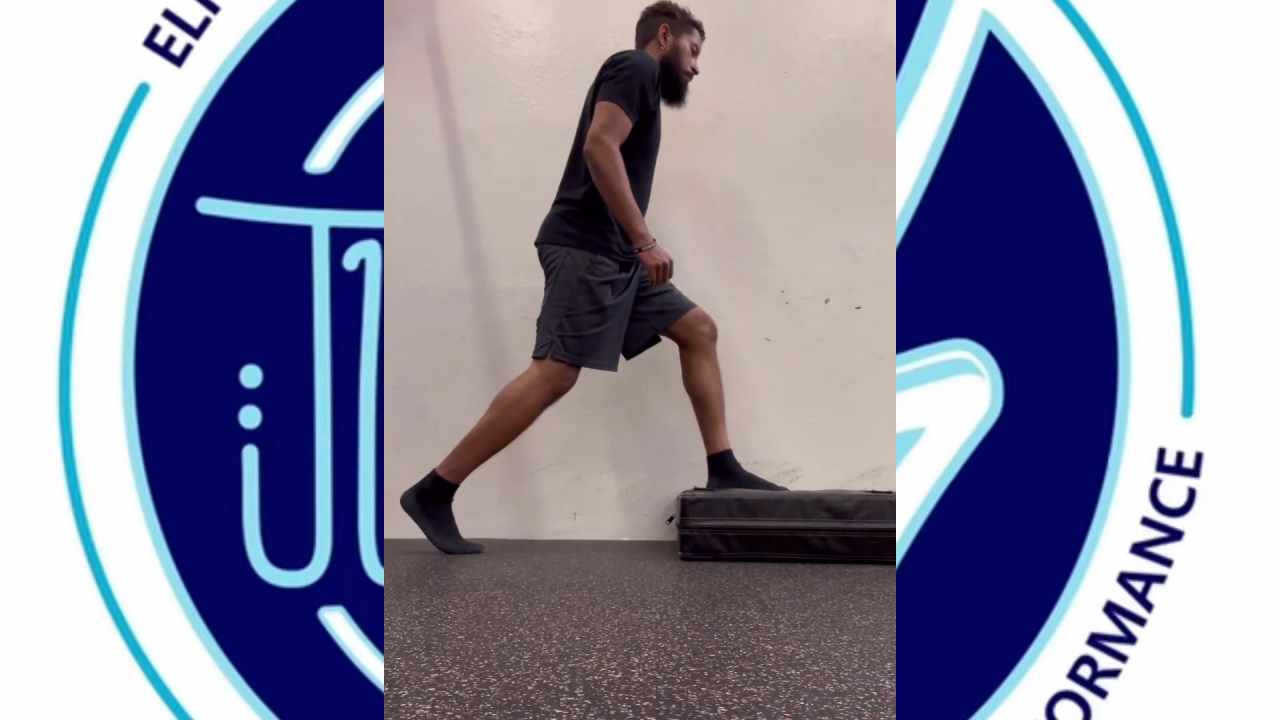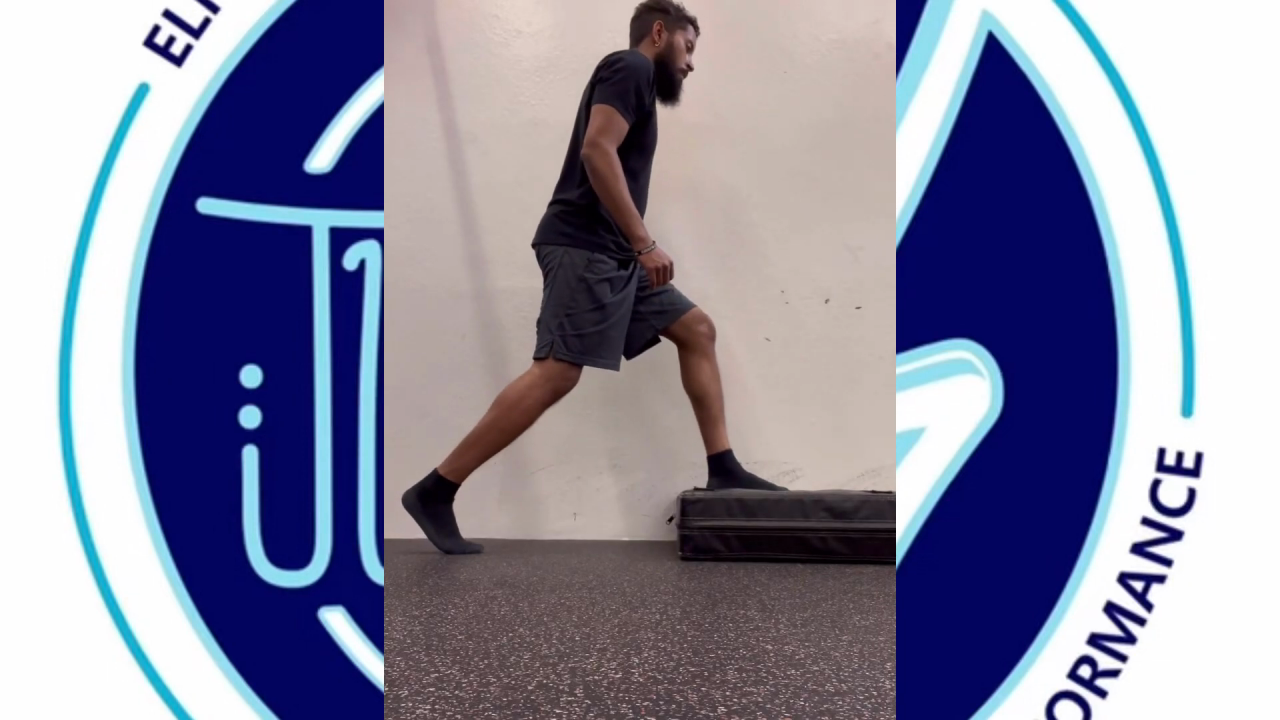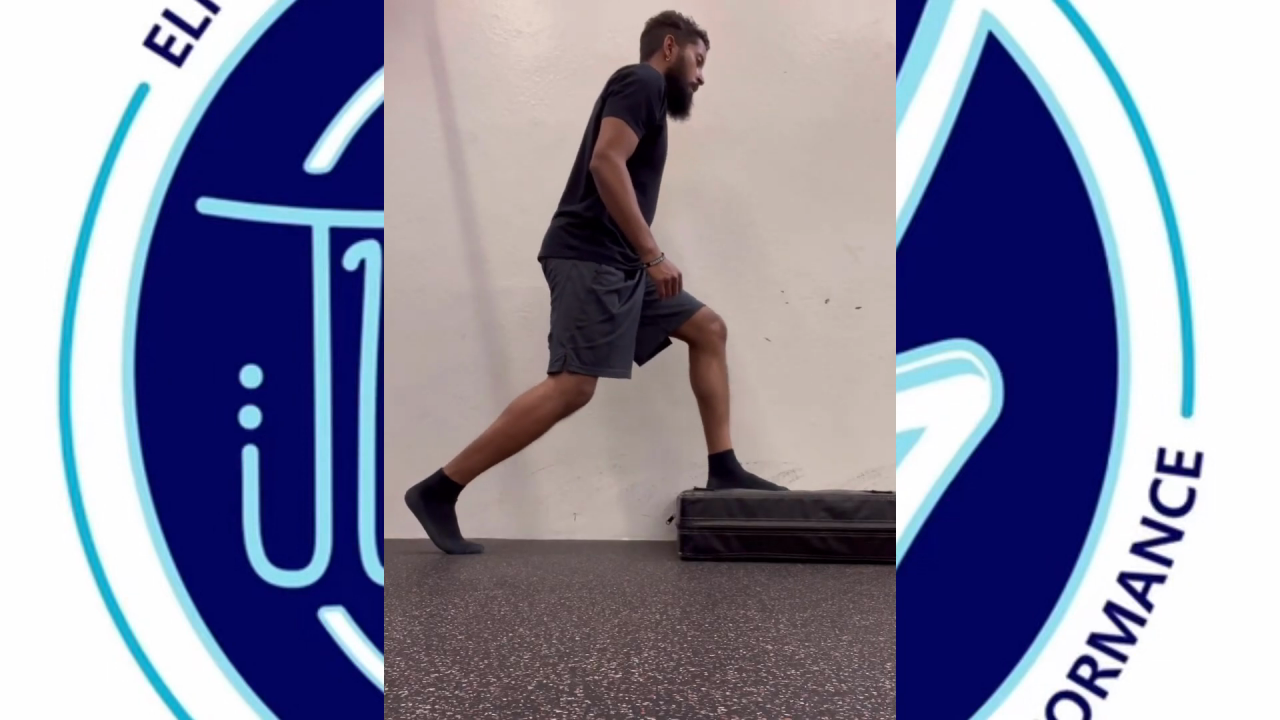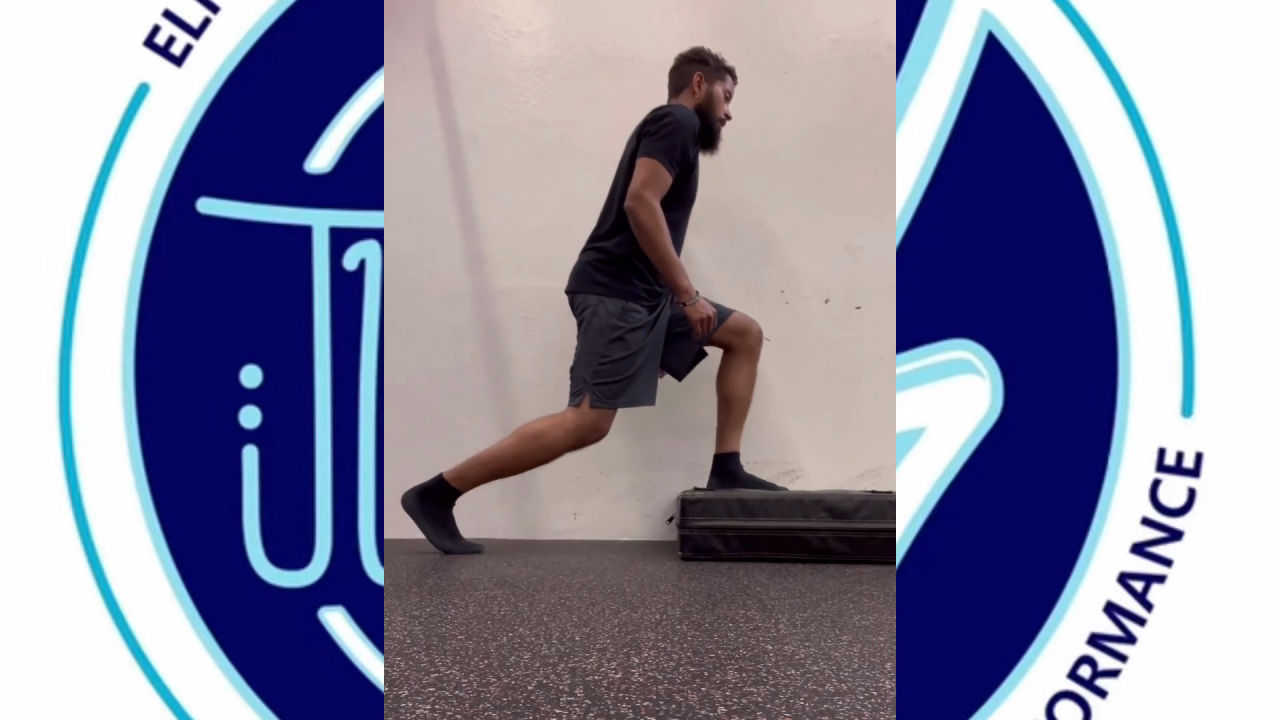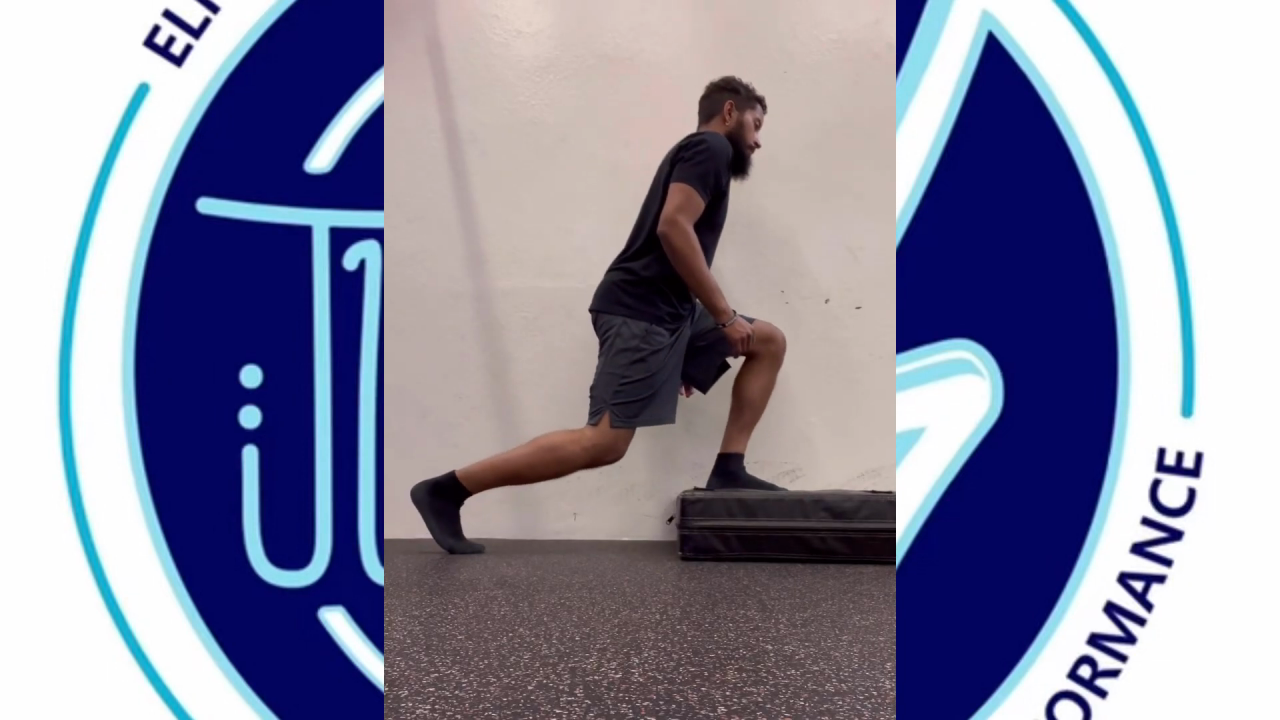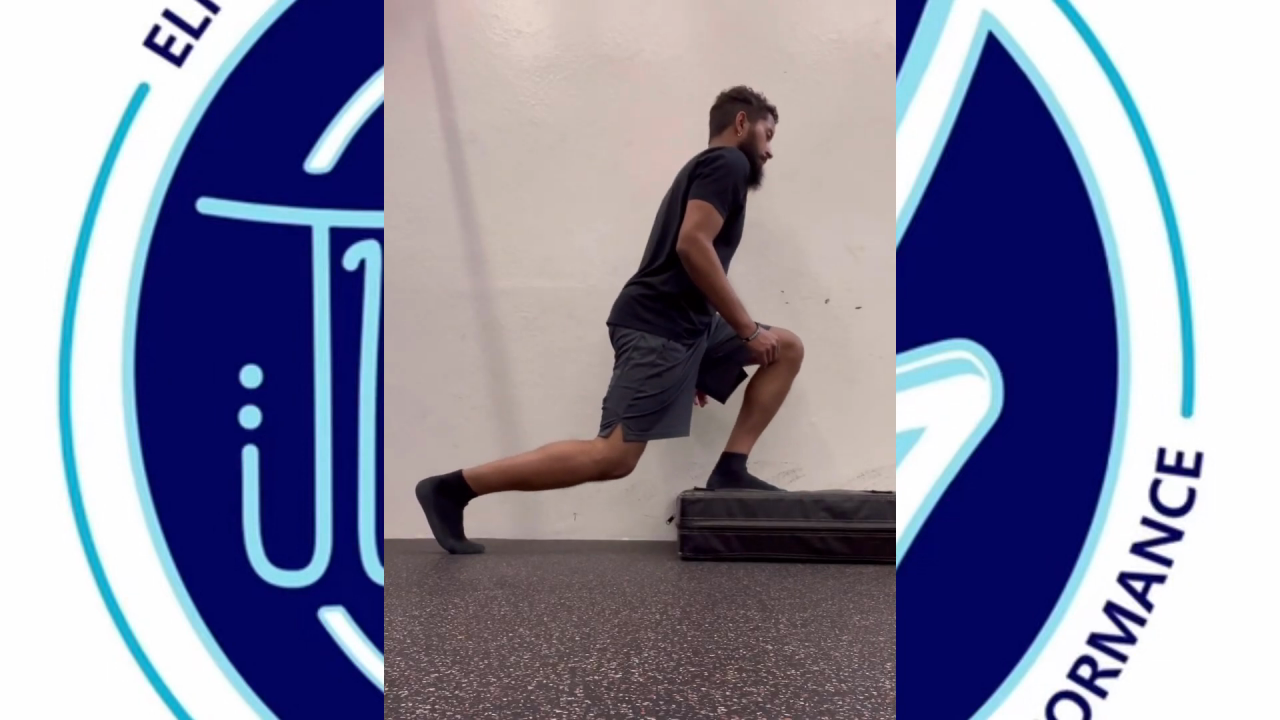
dt=0.4s
person 1, frame 1
left shoulder: (641, 81)
right shoulder: (636, 66)
right elbow: (599, 146)
right wrist: (645, 240)
left hip: (614, 253)
right hip: (586, 246)
left knee: (699, 330)
right knee: (554, 373)
left ankle: (723, 469)
right ankle: (433, 493)
person 1, frame 2
left shoulder: (635, 80)
right shoulder: (630, 66)
right elbow: (597, 150)
right wrist: (645, 242)
left hip: (611, 252)
right hip: (584, 245)
left knee: (697, 330)
right knee: (556, 373)
left ankle: (723, 469)
right ankle: (434, 491)
person 1, frame 3
left shoulder: (644, 94)
right shoulder: (642, 80)
right elbow: (605, 162)
right wrist: (653, 254)
left hip: (618, 262)
right hip: (590, 256)
left knee: (708, 329)
right knee: (572, 386)
left ankle: (723, 470)
right ankle: (438, 490)
person 1, frame 4
left shoulder: (671, 130)
right shoulder: (677, 120)
right elbow: (640, 203)
right wrist: (688, 293)
left hip: (643, 292)
right hip: (617, 290)
left knee: (746, 334)
right knee: (588, 423)
left ankle: (726, 470)
right ankle: (435, 494)
person 1, frame 5
left shoulder: (699, 155)
right shoulder: (710, 147)
right elbow: (673, 228)
left wrist: (676, 357)
right wrist: (725, 314)
left hip: (667, 311)
right hip: (640, 312)
left knee: (770, 342)
right knee: (603, 444)
left ankle: (728, 470)
right ankle: (445, 490)
person 1, frame 6
left shoulder: (709, 168)
right shoulder: (728, 163)
right elbow: (692, 245)
left wrist: (692, 369)
right wrist: (749, 328)
left hip: (683, 323)
right hip: (658, 326)
left knee: (788, 349)
right knee: (613, 457)
left ankle: (730, 470)
right ankle: (451, 488)
